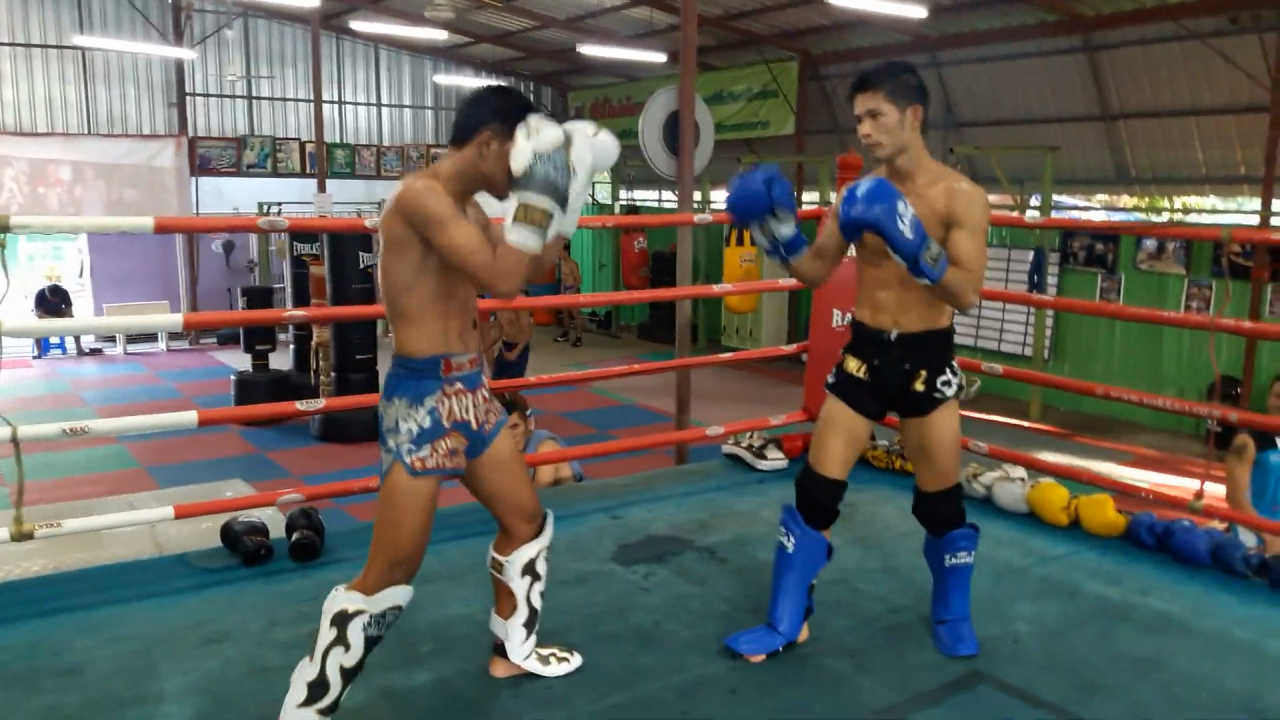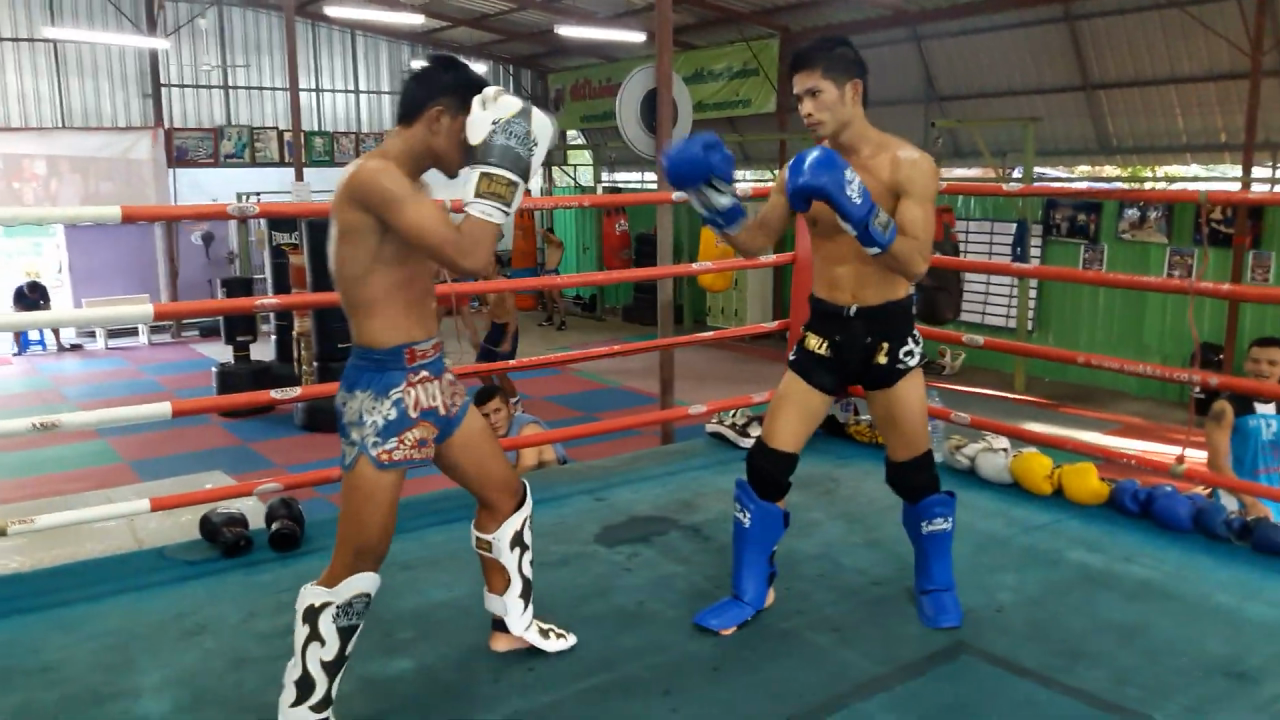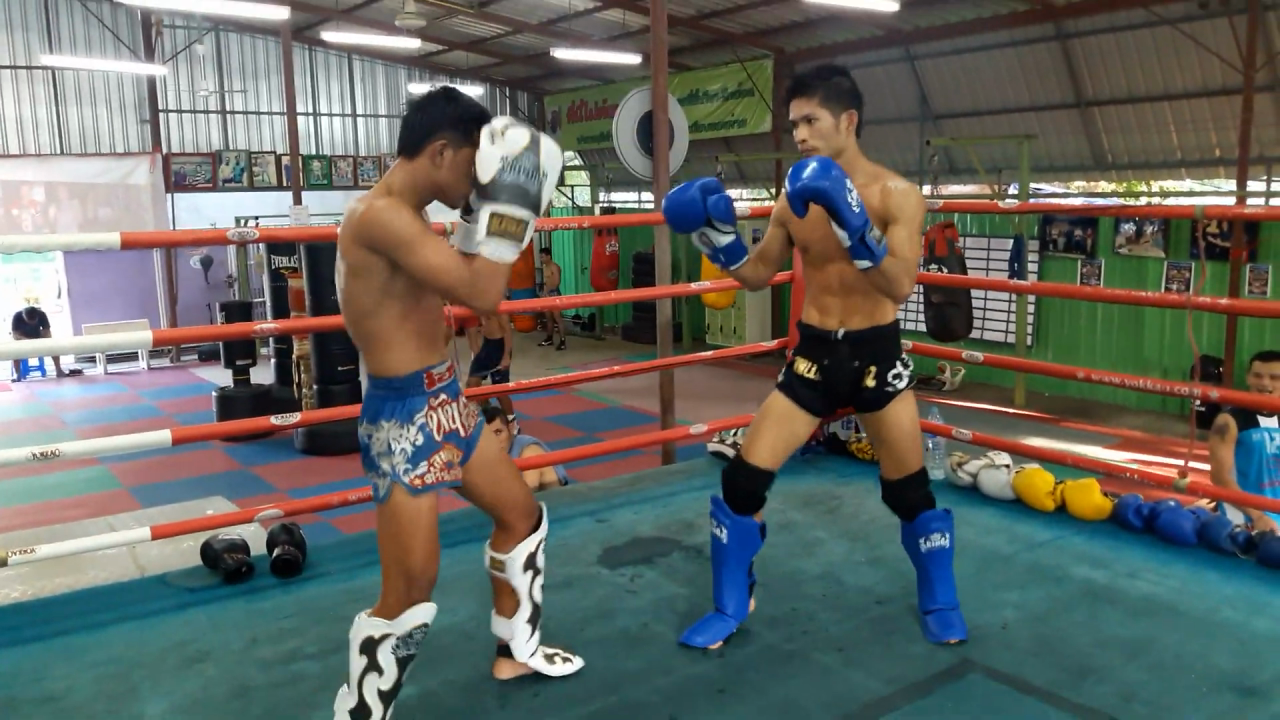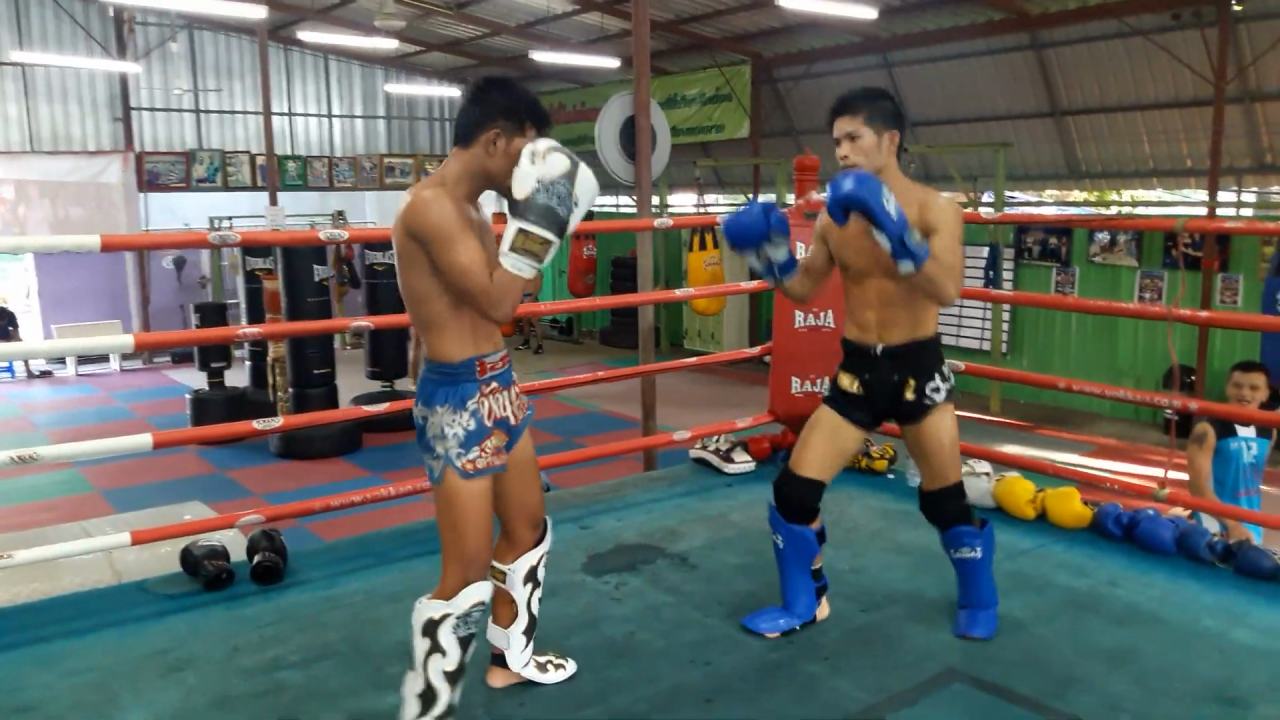
dt=0.5s
person 1, frame 1
left shoulder: (464, 204)
right shoulder: (422, 195)
left elbow: (517, 268)
right elbow: (504, 278)
left wrist: (562, 187)
right wrist: (540, 188)
left hip: (470, 392)
right hip: (422, 398)
left knee: (525, 521)
right knee: (388, 575)
left ankle: (514, 648)
person 1, frame 2
left shoulder: (408, 183)
right shoulder: (377, 177)
left elbow: (456, 242)
right elbow: (469, 257)
left wrist: (509, 161)
right wrist: (497, 160)
left hip: (435, 376)
right hip: (383, 385)
left knee: (506, 495)
right knee: (358, 565)
left ankle: (511, 623)
person 1, frame 3
left shoulder: (408, 212)
right shoulder: (379, 215)
left elbow: (462, 274)
right elbow: (483, 295)
left wrist: (495, 202)
right wrist: (510, 194)
left hip: (446, 402)
right hip: (404, 416)
left knee: (523, 517)
right knee: (409, 596)
left ankle: (516, 646)
person 1, frame 4
left shoulder: (461, 204)
right shoulder: (431, 205)
left elbow: (493, 282)
right elbow: (499, 301)
left wrist: (539, 213)
right wrist: (541, 214)
left hip: (496, 388)
right hip: (456, 400)
left knee: (526, 533)
right knee: (467, 576)
left ankle: (511, 655)
person 2, frame 1
left shoulder: (962, 196)
right shoulder: (857, 196)
left elbow: (967, 295)
right elbow: (814, 271)
left wrist: (913, 243)
right wrist: (778, 225)
left hip: (927, 360)
right hip: (864, 355)
left knee: (941, 502)
right knee: (815, 492)
left ankle: (951, 616)
right ankle: (785, 622)
person 2, frame 2
left shoulder: (909, 164)
right shoulder: (803, 172)
left elbow: (916, 262)
right elbow: (752, 241)
left wrist: (858, 209)
right wrist: (714, 193)
left hip: (890, 331)
right hip: (824, 330)
left knee: (914, 472)
right knee: (767, 463)
left ankle: (935, 586)
right ankle: (749, 593)
person 2, frame 3
left shoulder: (897, 195)
right shoulder: (793, 199)
left elbow: (900, 287)
right elbow: (756, 277)
left wrist: (853, 223)
right wrist: (716, 232)
left hip: (876, 356)
right hip: (812, 355)
left knee: (910, 492)
right knee: (743, 478)
left ankle: (939, 603)
right ankle: (730, 608)
person 2, frame 4
left shoulder: (936, 209)
right shoulder: (836, 213)
left elbow: (946, 291)
right elbow: (803, 290)
left wrist: (895, 230)
right wrist: (769, 255)
left hip: (917, 370)
right hip: (855, 370)
left knee: (946, 504)
right knee: (793, 491)
left ankle: (978, 601)
right ankle: (803, 602)
